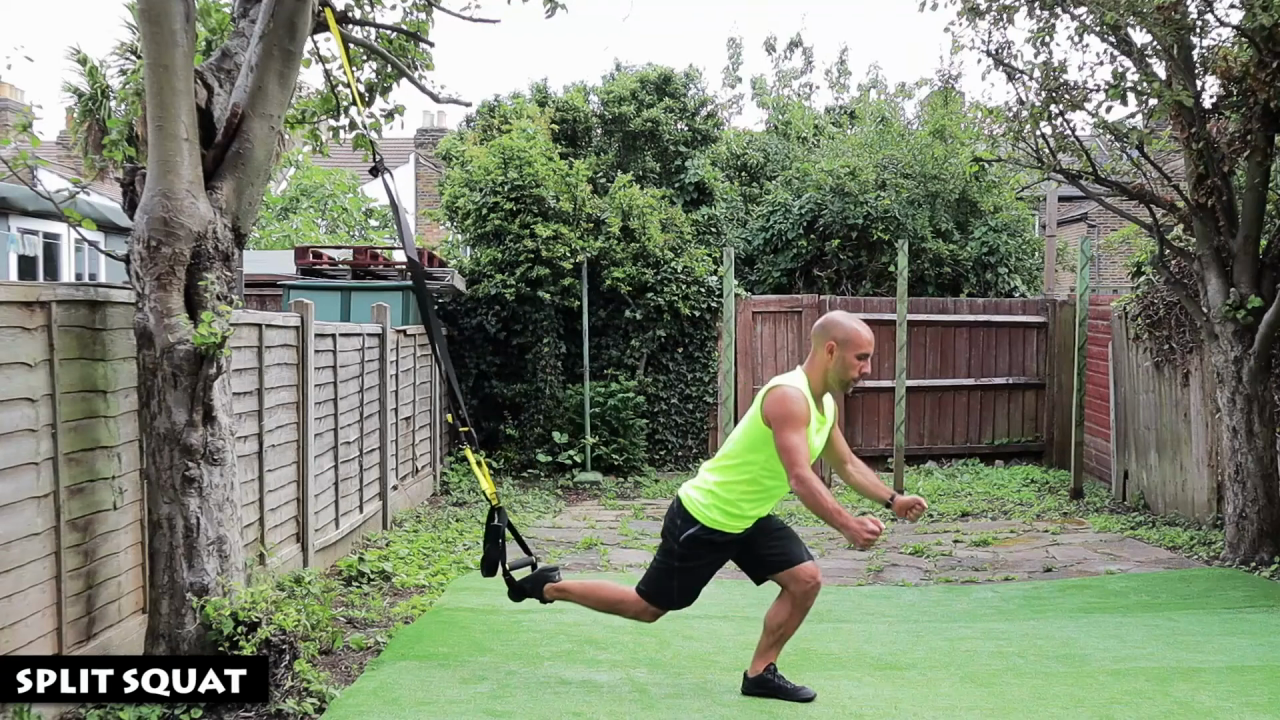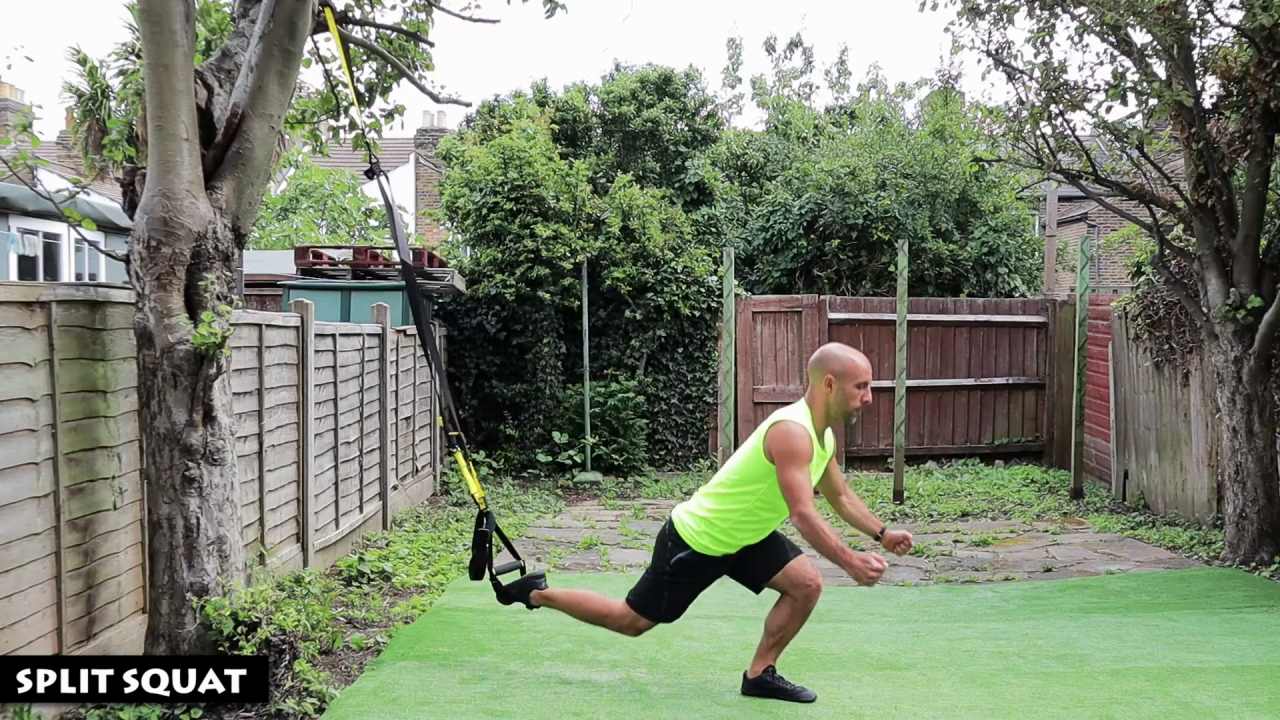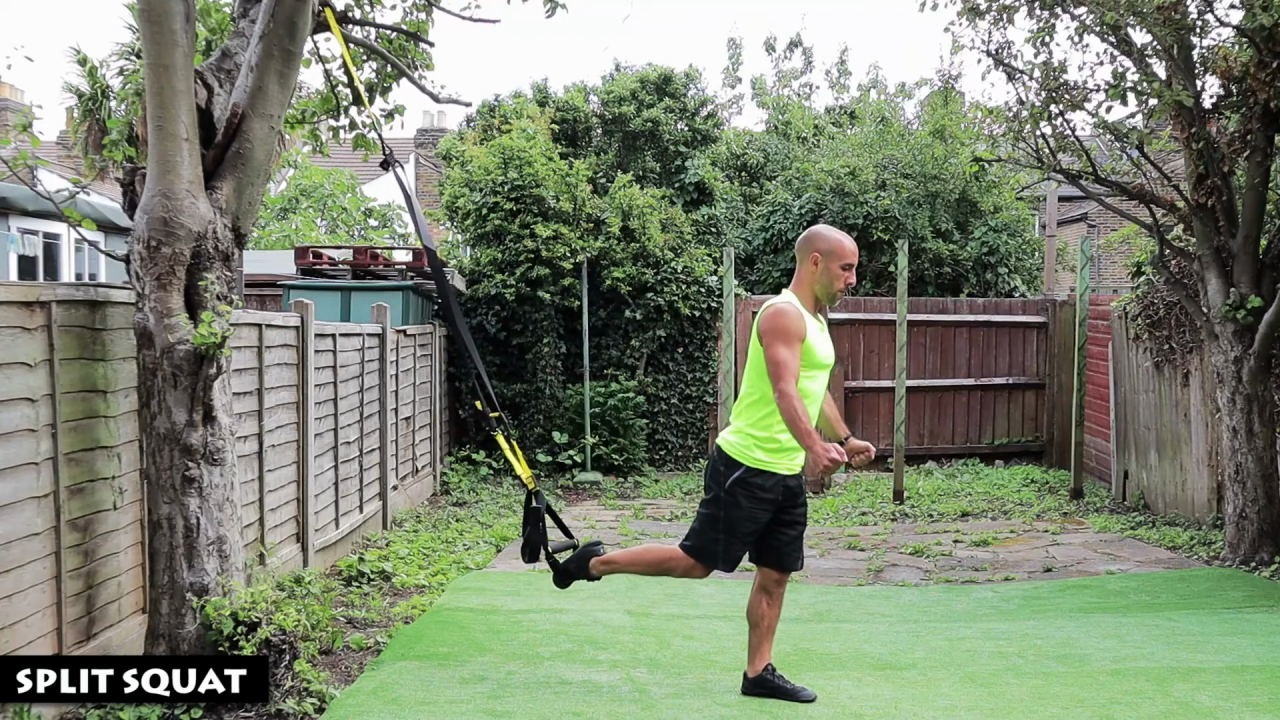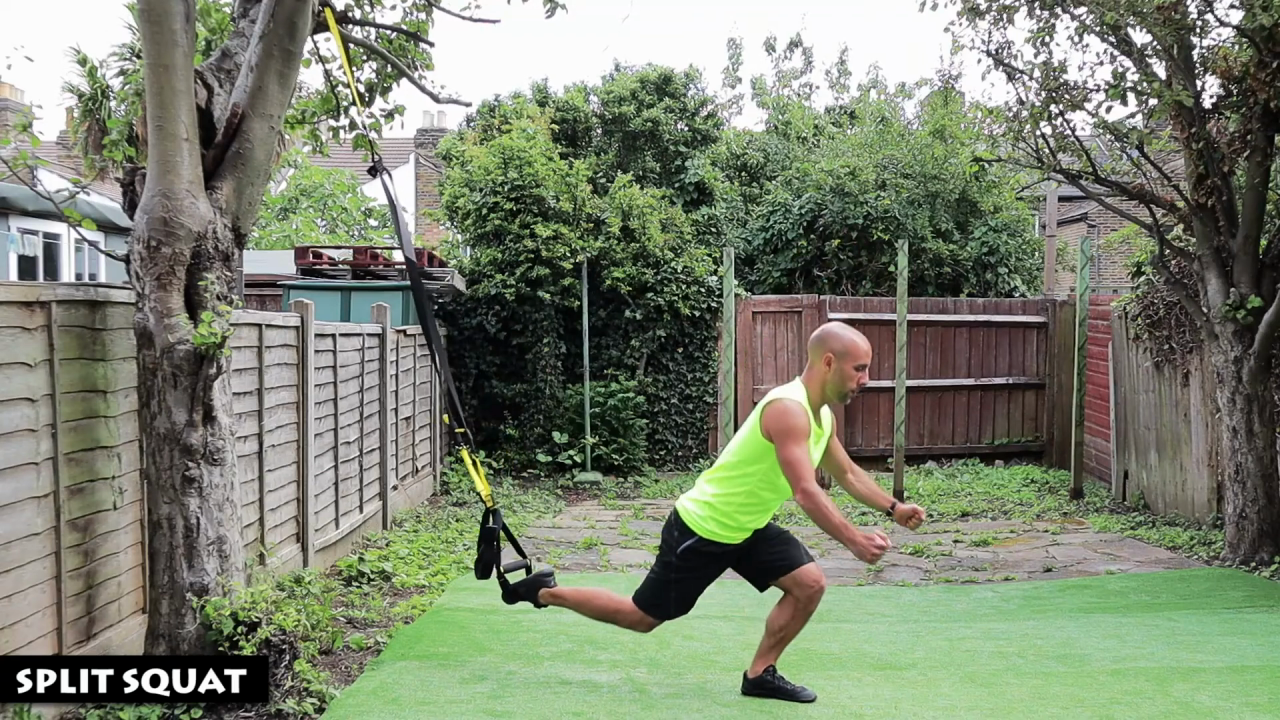
dt=1s
person 1, frame 1
left shoulder: (825, 403)
right shoulder: (790, 397)
left elbow: (847, 465)
right elbow: (800, 480)
left wrist: (894, 500)
right wrist: (850, 526)
left hip: (746, 518)
right hip: (704, 518)
left knee: (806, 580)
right knee: (645, 607)
left ankle: (760, 674)
right ankle: (550, 586)
person 1, frame 2
left shoulder: (823, 430)
right shoulder: (792, 430)
left elbow: (839, 493)
right elbow: (801, 513)
left wrist: (880, 531)
right wrist: (850, 561)
left hip: (742, 536)
right hip: (697, 541)
left knee: (806, 583)
right knee: (632, 621)
left ankle: (760, 675)
right ankle: (538, 593)
person 1, frame 3
left shoulder: (814, 320)
right shoulder: (783, 314)
right elbow: (785, 392)
left wrist: (846, 439)
right wrist: (816, 447)
left hip: (786, 473)
right hip: (746, 468)
left knee: (775, 575)
right knee: (695, 562)
left ankle: (759, 674)
right ankle: (594, 562)
person 1, frame 4
left shoulder: (822, 415)
right shoulder: (789, 410)
left elbow: (848, 474)
right elbow: (806, 492)
left wrist: (894, 508)
right wrist: (856, 541)
left hip: (745, 527)
right hip: (702, 529)
left knee: (810, 584)
right knee: (641, 617)
left ankle: (759, 674)
right ankle: (544, 590)
